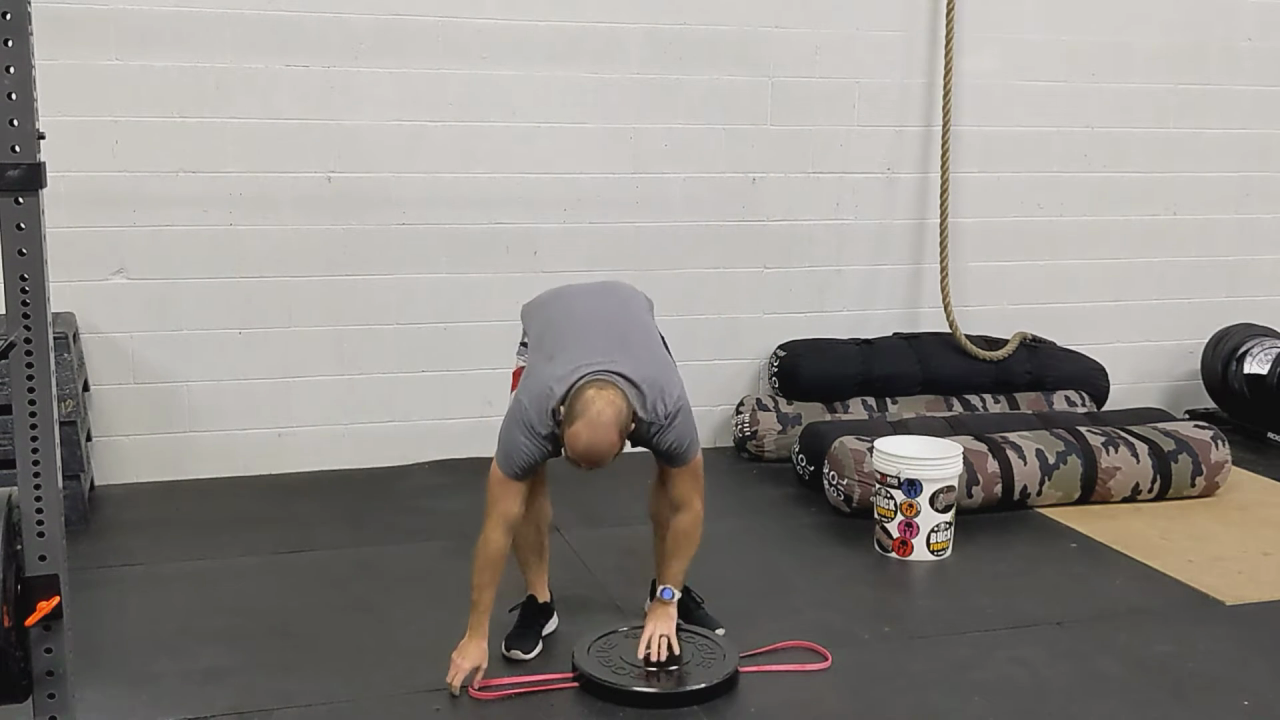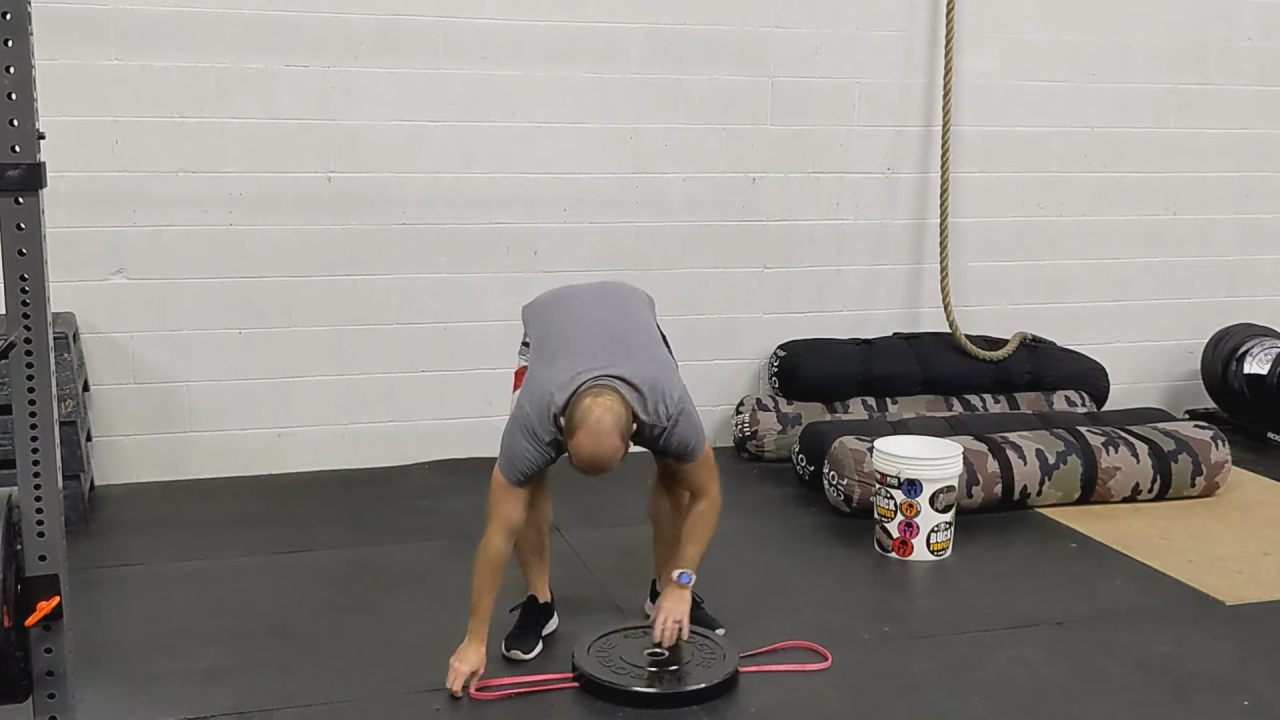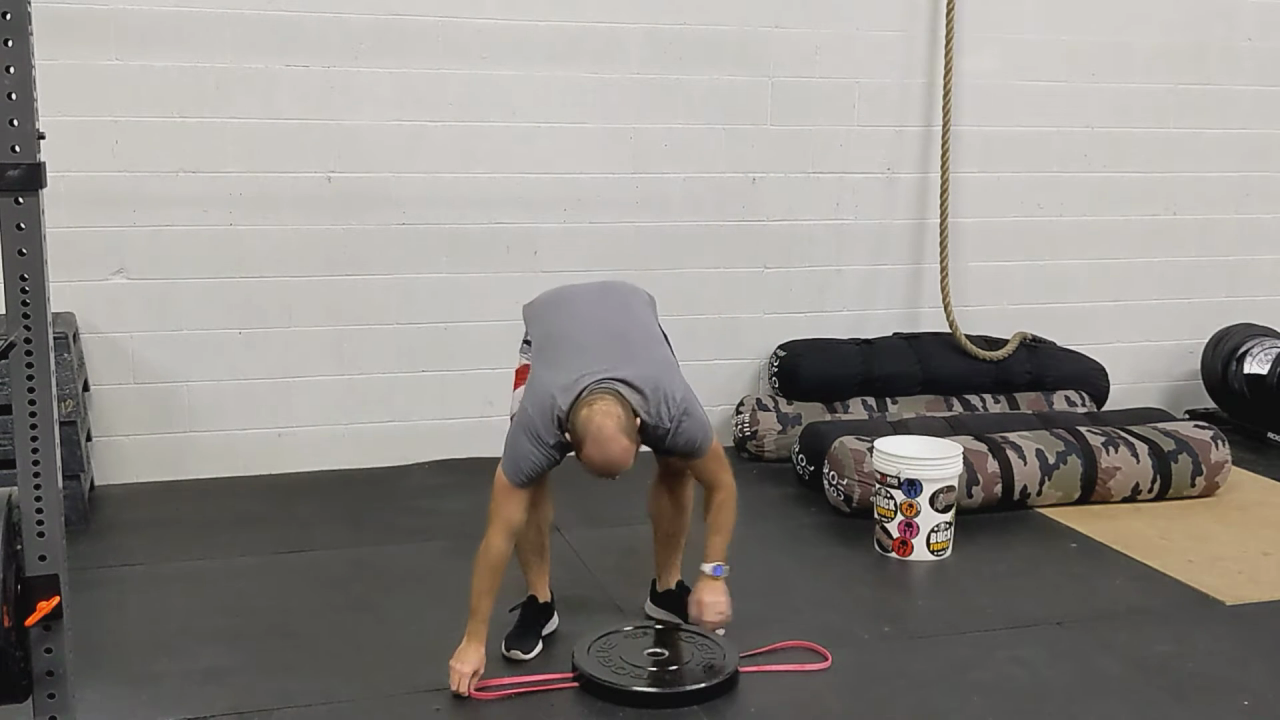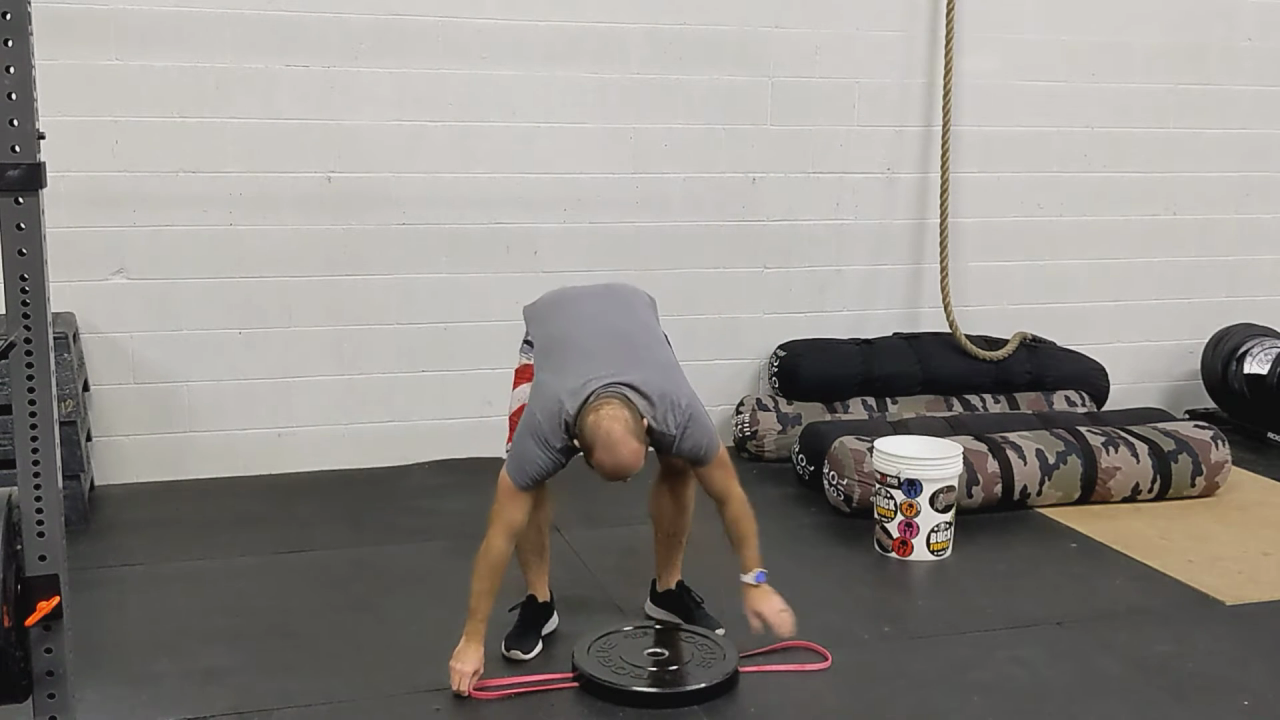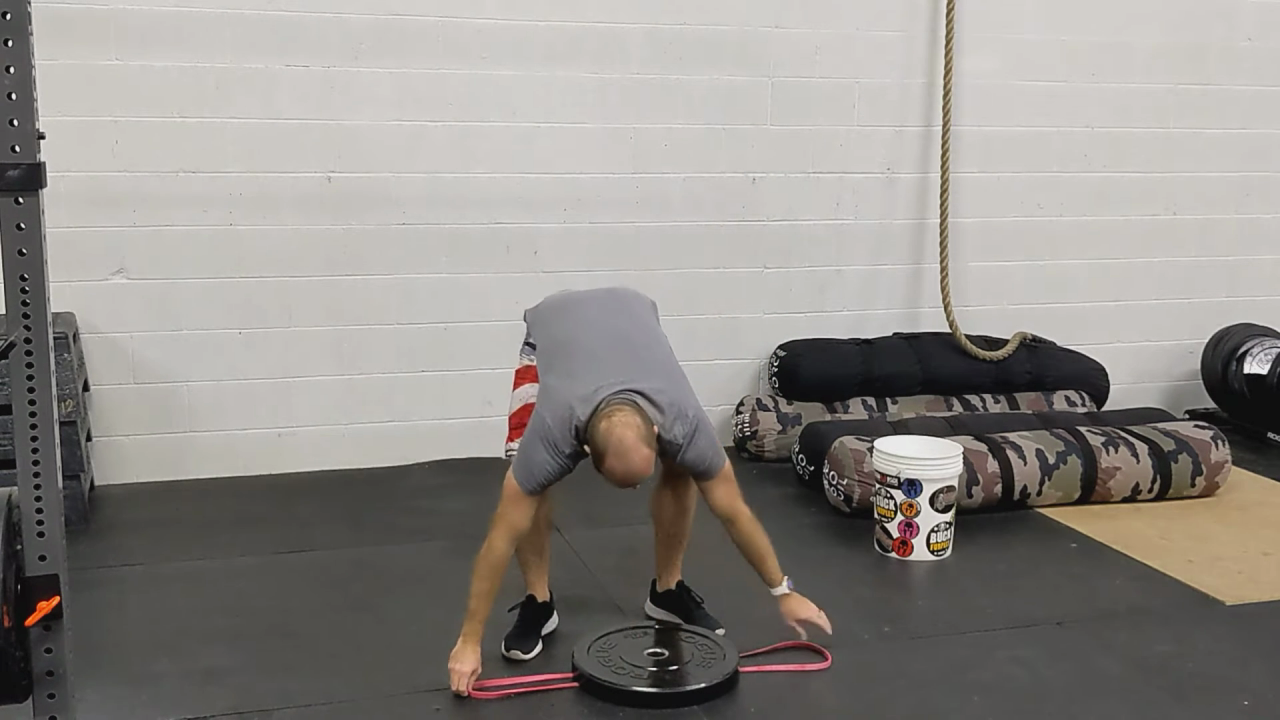
dt=0.1s
person 1, frame 1
left shoulder: (667, 409)
right shoulder: (533, 413)
left elbow: (687, 508)
right elbow: (499, 526)
left wrist: (665, 601)
right wrist: (475, 634)
left knee: (676, 471)
right knee: (526, 475)
left ankle: (672, 592)
right ankle: (538, 603)
person 1, frame 2
left shoulder: (669, 410)
right shoulder: (536, 422)
left elbow: (707, 495)
right elbow: (499, 532)
left wrist: (681, 583)
right wrist: (474, 640)
left knee: (676, 465)
right knee: (528, 477)
left ankle: (662, 589)
right ankle: (540, 604)
person 1, frame 3
left shoulder: (673, 409)
right shoulder: (539, 423)
left elbow: (722, 487)
right elbow: (501, 533)
left wrist: (712, 575)
right wrist: (474, 640)
left knee: (677, 463)
right knee: (528, 478)
left ankle: (667, 589)
right ankle: (539, 603)
person 1, frame 4
left shoulder: (678, 415)
right shoulder: (545, 428)
left elbow: (730, 495)
right elbow: (501, 535)
left wrist: (754, 580)
right wrist: (471, 640)
left knee: (678, 464)
right knee: (528, 480)
left ankle: (667, 590)
right ankle: (539, 604)
person 1, frame 5
left shoulder: (683, 425)
right shoulder: (553, 433)
left elbow: (735, 512)
right elbow: (503, 537)
left wrist: (783, 592)
right wrist: (469, 641)
left knee: (682, 469)
right knee: (525, 473)
left ankle: (668, 591)
right ankle: (537, 603)
